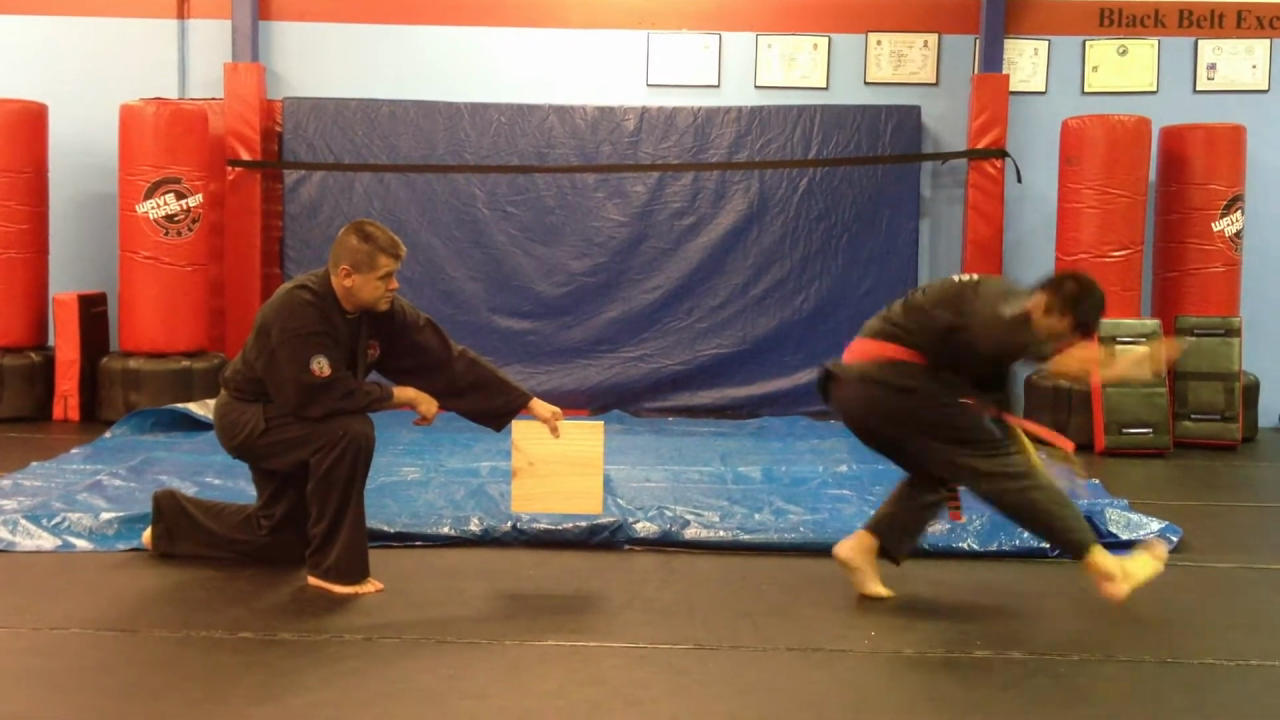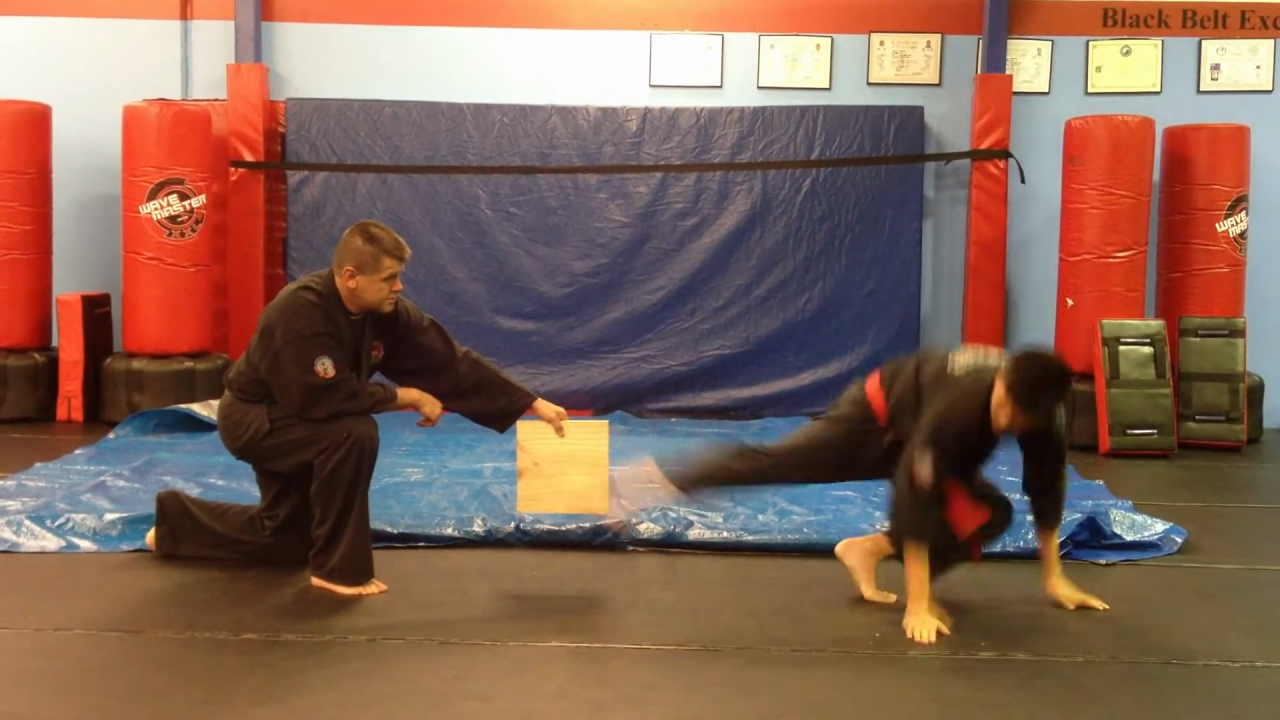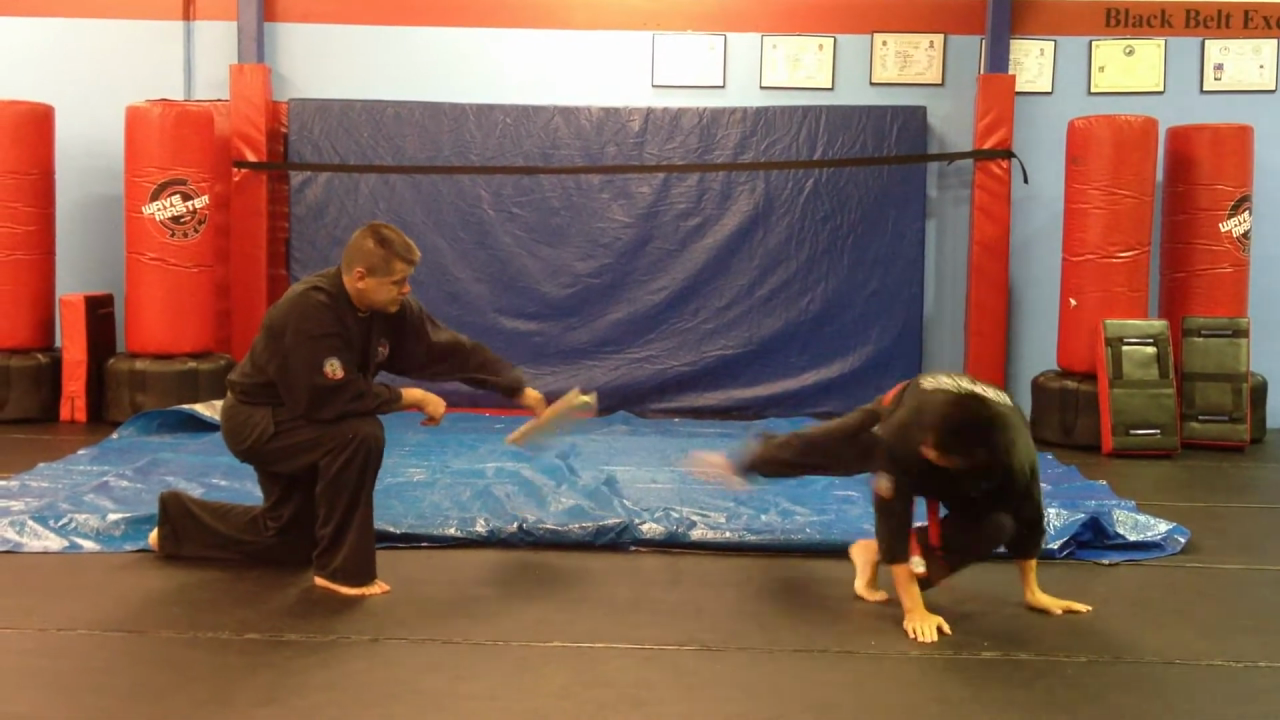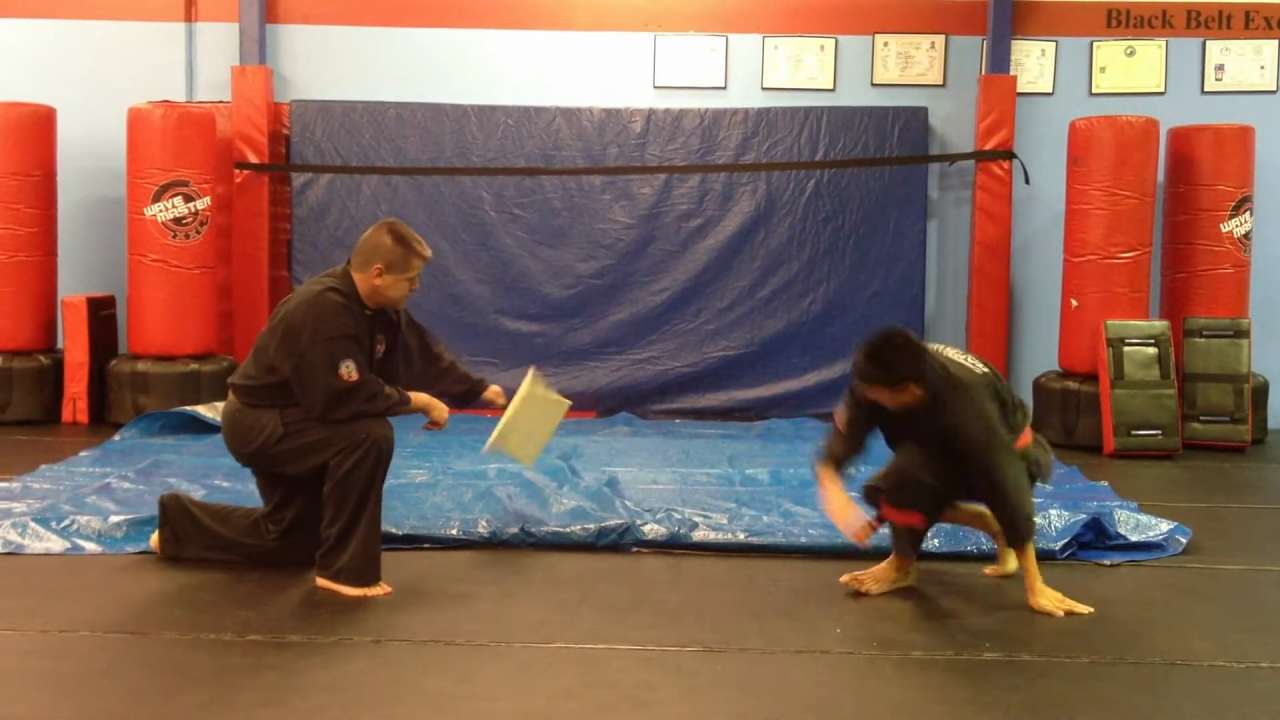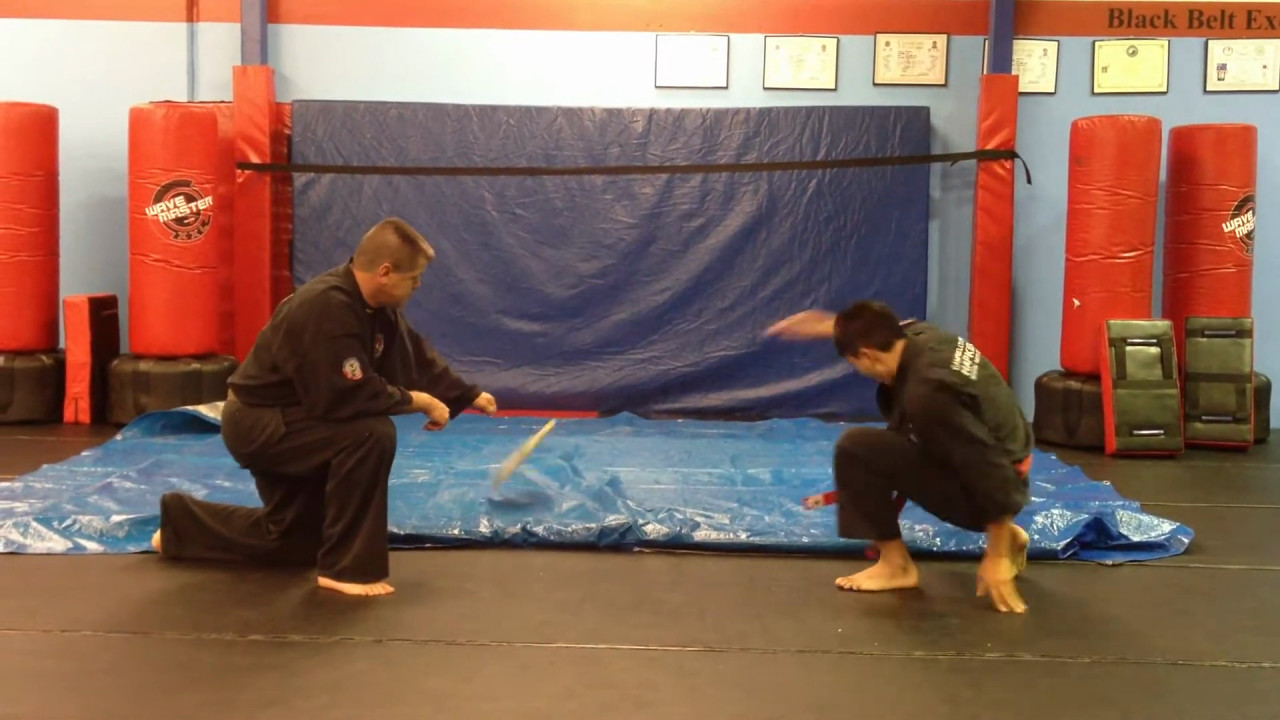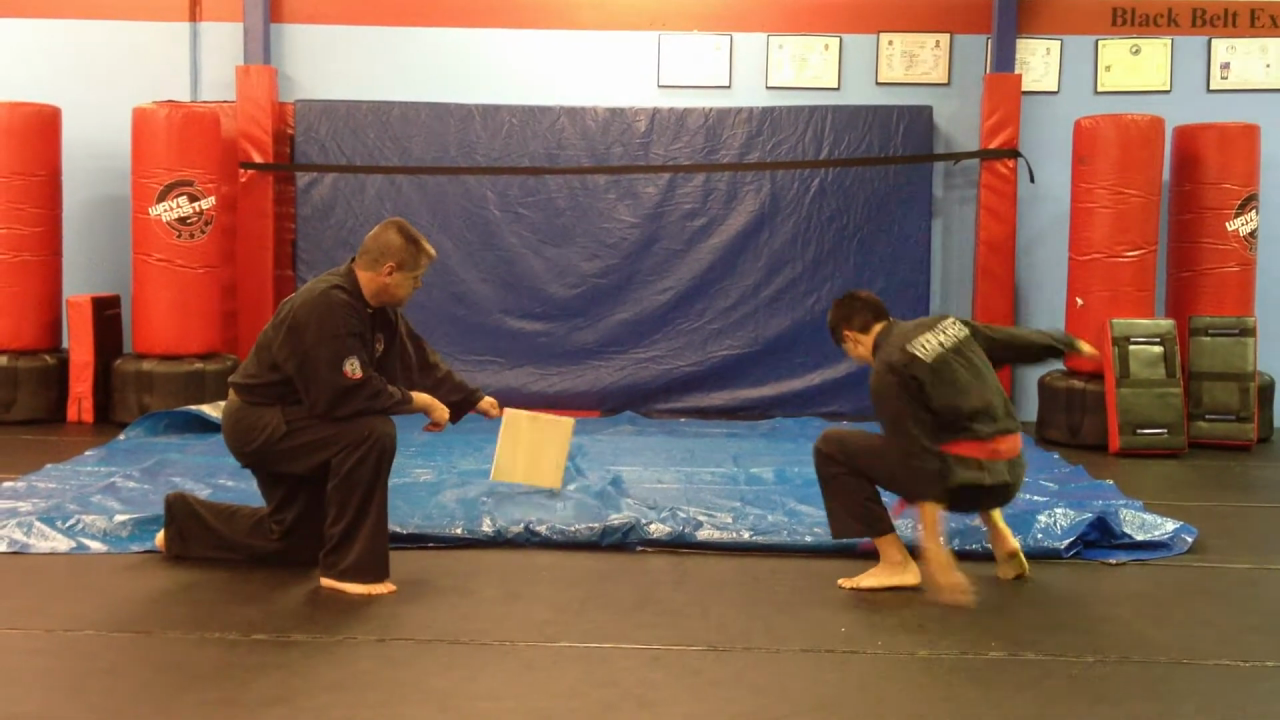
dt=0.2s
person 1, frame 1
left shoulder: (382, 310)
right shoulder: (297, 309)
left elbow: (448, 361)
right elbow: (321, 396)
left wrist: (528, 403)
right wrist: (403, 395)
left hip: (287, 417)
right hip: (249, 416)
left knee: (284, 537)
right knee: (350, 433)
left ankle: (171, 519)
right ankle: (334, 567)
person 1, frame 2
left shoulder: (387, 311)
right shoulder: (301, 310)
left elbow: (453, 363)
right elbow: (325, 397)
left wrist: (532, 403)
right wrist: (406, 397)
left hip: (291, 419)
right hip: (252, 418)
left knee: (287, 538)
right knee: (354, 434)
left ankle: (176, 520)
right ankle: (338, 568)
person 1, frame 3
left shoulder: (390, 309)
right shoulder: (309, 310)
left elbow: (450, 349)
right elbow: (330, 398)
left wrist: (517, 387)
right wrist: (409, 397)
left hip: (293, 420)
right hip: (256, 420)
left knee: (291, 535)
right knee: (359, 434)
left ankle: (179, 519)
right ankle: (340, 569)
person 1, frame 4
left shoulder: (381, 307)
right shoulder: (323, 310)
left elbow: (422, 355)
right elbow: (344, 399)
left wrist: (478, 389)
right wrist: (417, 401)
left hip: (284, 422)
right hip: (258, 422)
left knee: (293, 536)
right knee: (369, 435)
left ankle: (178, 522)
right ankle: (344, 569)
person 1, frame 5
left shoulder: (375, 305)
right shoulder: (326, 309)
left elbow: (415, 359)
right elbow: (348, 398)
left wrist: (468, 395)
right wrist: (418, 401)
left hip: (281, 423)
right hip: (258, 422)
left knee: (296, 537)
right knee: (372, 434)
left ankle: (181, 523)
right ankle: (346, 568)
person 1, frame 6
left shoulder: (375, 306)
right shoulder: (328, 308)
left elbow: (415, 361)
right elbow: (348, 396)
left wrist: (471, 399)
right wrist: (418, 401)
left hip: (281, 422)
right hip: (258, 421)
left knee: (298, 537)
right knee: (372, 433)
left ankle: (184, 521)
right ankle: (349, 567)
person 2, frame 1
right shoulder: (1004, 304)
left elbow: (987, 395)
right wrist: (1102, 366)
left hip: (858, 383)
right hip: (892, 376)
left knee: (935, 473)
right knee: (1007, 469)
left ankle: (865, 546)
right ankle: (1101, 565)
person 2, frame 2
left shoulder: (1041, 418)
right shoulder: (953, 403)
left elbow: (1047, 486)
right elbow: (917, 495)
left wrist: (1053, 574)
right wrist: (917, 602)
right hip: (880, 418)
left knee: (991, 515)
right knee: (773, 464)
left ankle: (870, 550)
person 2, frame 3
left shoulder: (1014, 457)
right shoulder: (907, 424)
left elbow: (1028, 517)
right elbow: (892, 514)
left wrist: (1033, 590)
right wrist: (913, 607)
right hip: (904, 429)
left knee: (998, 525)
right knee: (799, 453)
left ankle: (877, 553)
right ankle: (736, 466)
person 2, frame 4
left shoulder: (970, 409)
left elbow: (1008, 492)
right elbow: (843, 436)
left wrist: (1035, 588)
right wrist: (833, 491)
left hip: (1006, 452)
left knee: (910, 476)
left ankle: (901, 566)
right ankle: (982, 521)
person 2, frame 5
left shoulder: (927, 395)
right shoulder: (922, 337)
left elbow: (989, 471)
left wrist: (997, 561)
right wrist: (832, 325)
left knee: (855, 449)
left ankle: (896, 564)
right ankle: (1006, 534)
person 2, frame 6
left shoulder: (887, 373)
right shoulder: (949, 324)
left elbow: (916, 458)
right elbow: (1025, 343)
left wrist: (933, 549)
right wrist: (1071, 345)
left hip: (970, 475)
right hip: (1007, 471)
left knee: (833, 450)
left ankle: (897, 563)
right ankle: (1003, 541)
